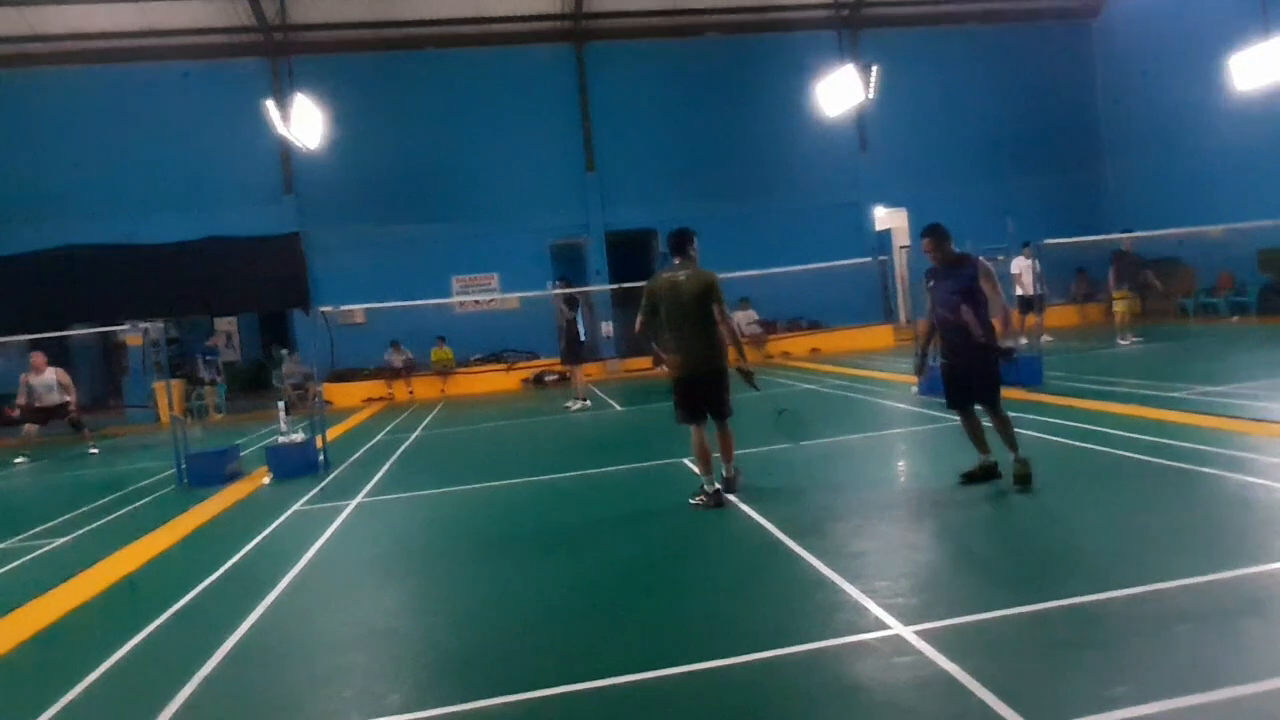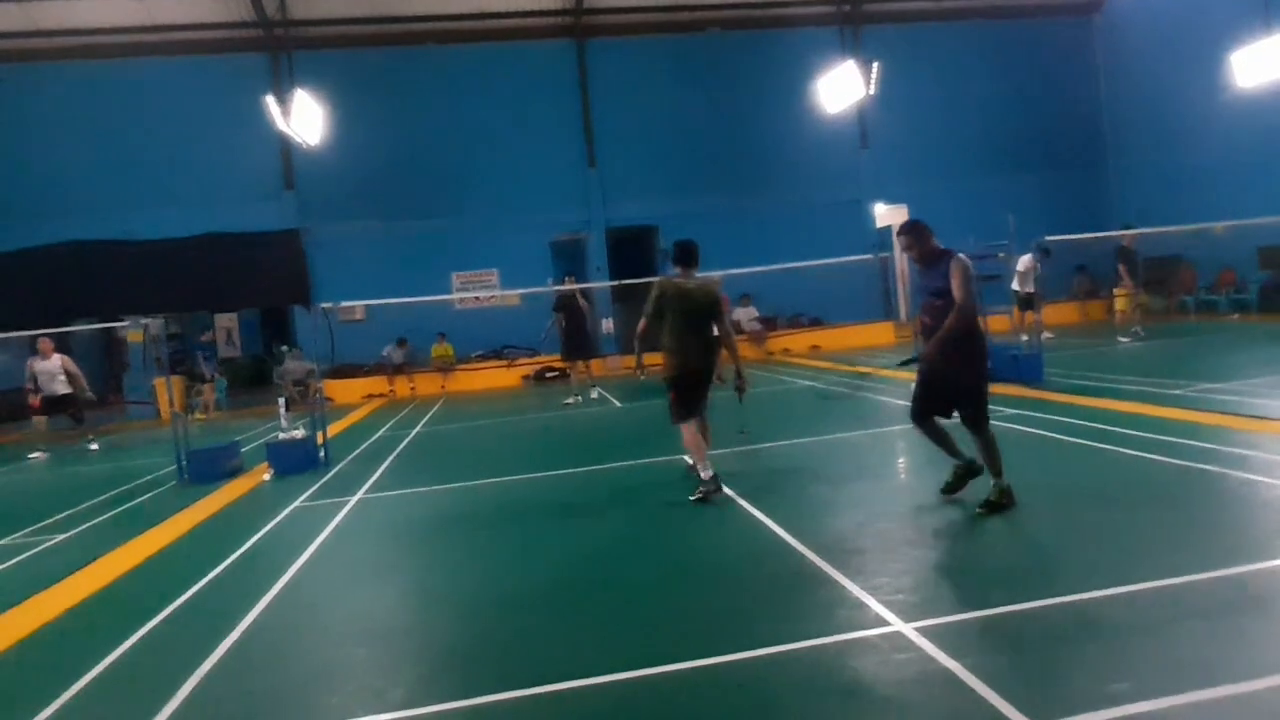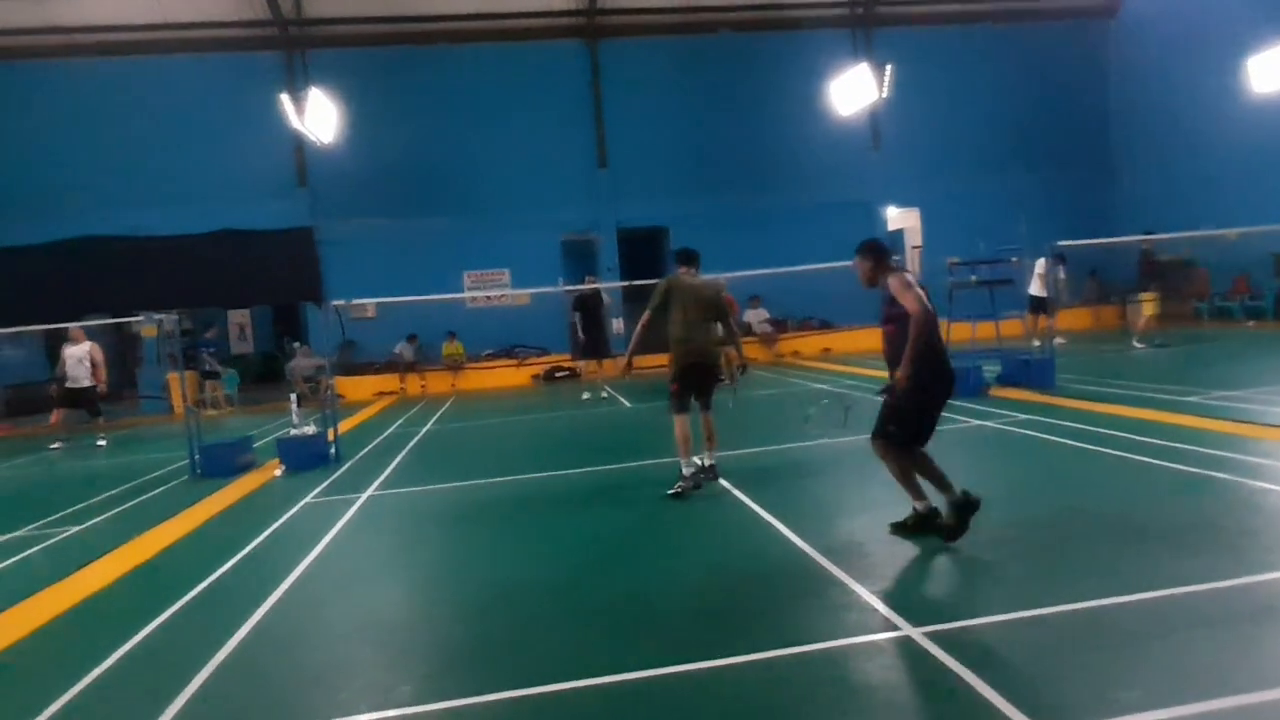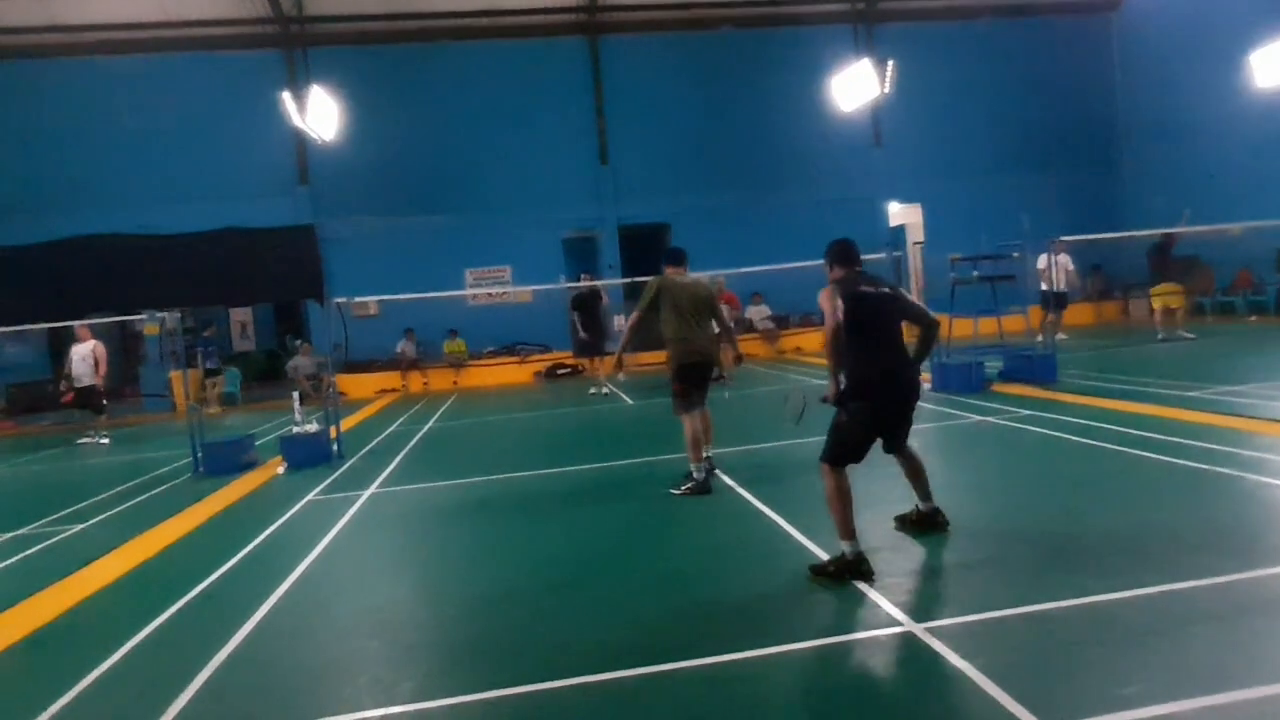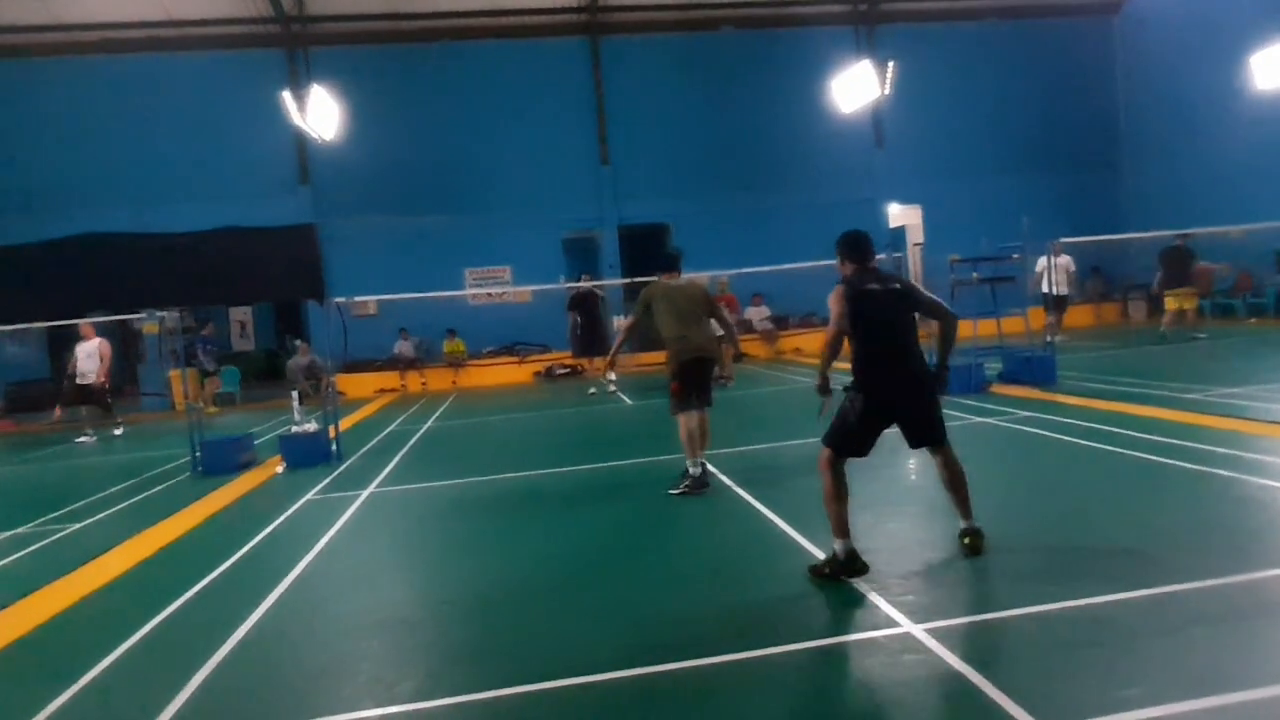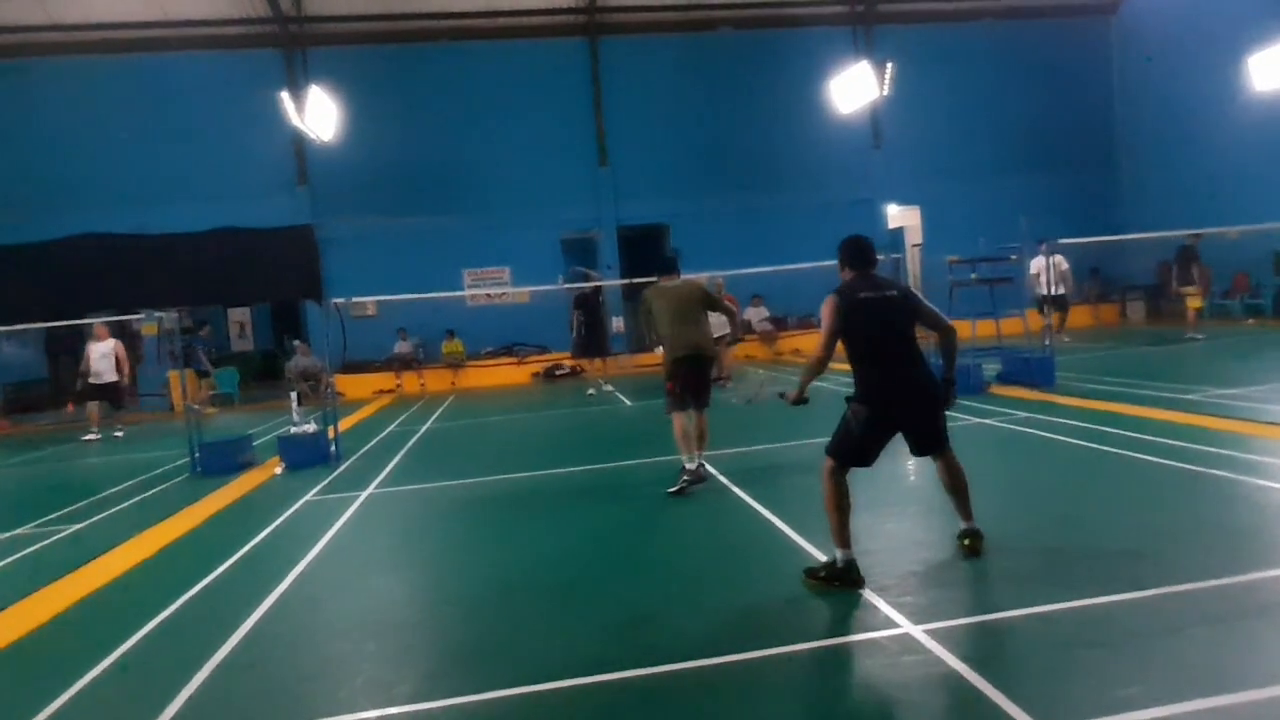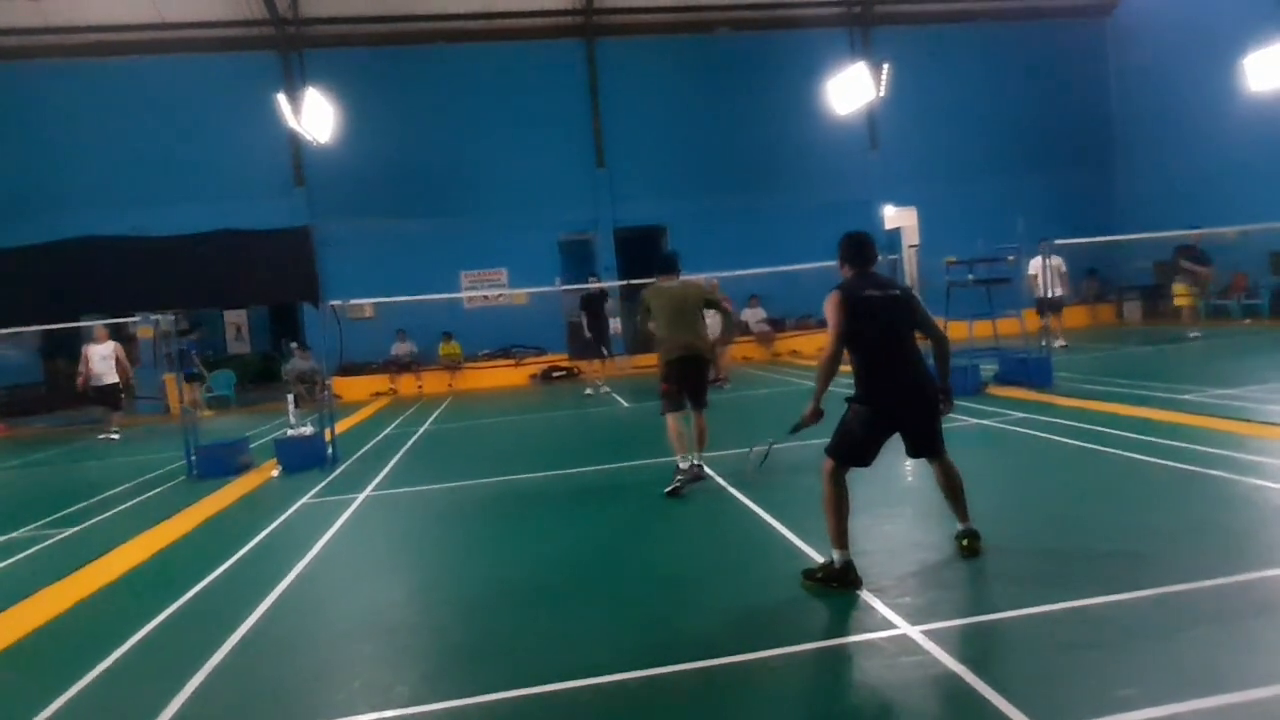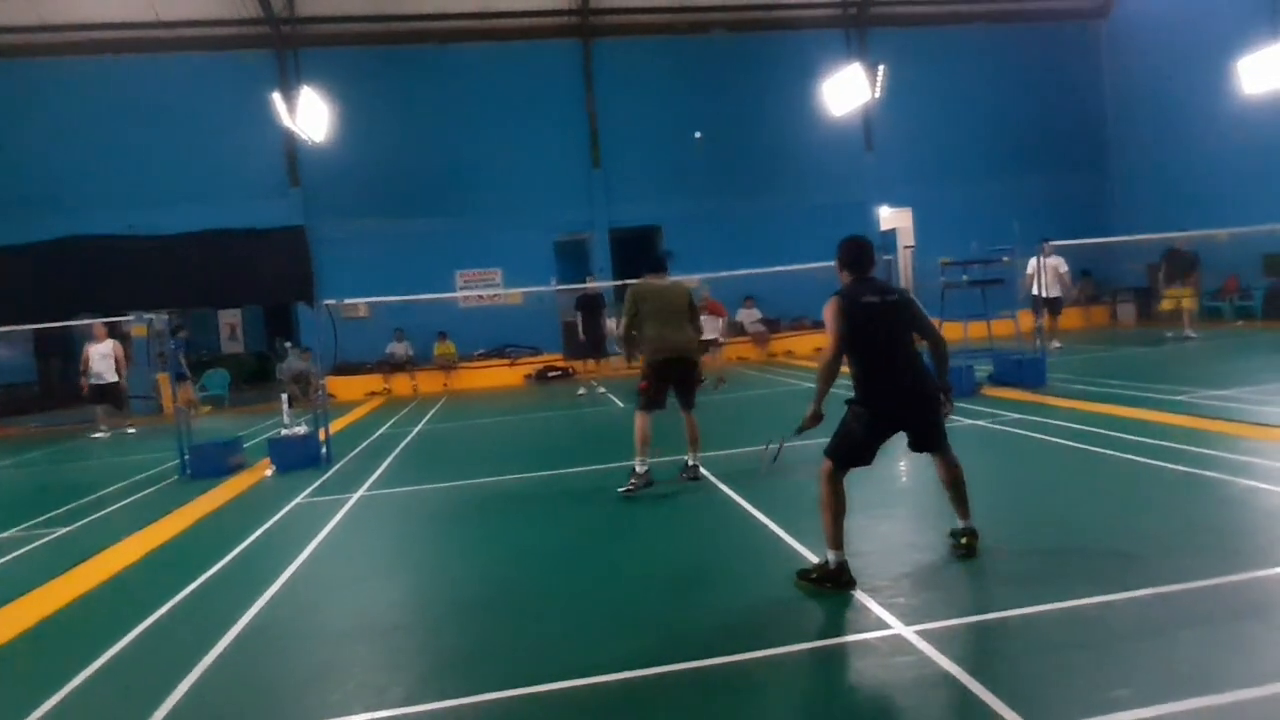
dt=0.4s
person 1, frame 1
left shoulder: (976, 266)
right shoulder: (931, 276)
left elbow: (999, 303)
right wrist: (923, 352)
left hip: (981, 349)
right hip: (952, 353)
left knee: (991, 407)
right knee: (963, 409)
left ankle: (1018, 460)
right ankle: (987, 462)
person 1, frame 2
left shoulder: (956, 263)
right shoulder: (924, 270)
left elbow: (964, 307)
left wrist: (936, 343)
right wrist: (929, 349)
left hip: (965, 355)
right hip: (936, 358)
left knee: (976, 424)
right knee: (920, 417)
left ankle: (1001, 488)
right ankle: (964, 463)
person 1, frame 3
left shoulder: (898, 280)
right shoulder: (892, 288)
left elbow: (923, 314)
left wrist: (907, 366)
right wrist: (901, 373)
left hip: (927, 379)
right hip: (911, 381)
left knee: (901, 446)
right knee: (883, 444)
left ankle: (957, 500)
right ankle: (925, 511)
person 1, frame 4
left shoulder: (831, 291)
right shoulder: (887, 290)
left elbow: (834, 329)
right elbow: (931, 324)
left wrist: (834, 382)
right wrist: (913, 365)
left hip: (865, 391)
right hip: (904, 384)
left knee: (833, 466)
right knee: (898, 447)
left ankle: (851, 557)
right ankle: (928, 512)
person 1, frame 5
left shoulder: (843, 291)
right shoulder: (902, 285)
left elbow: (836, 333)
right elbow: (948, 317)
left wrist: (822, 376)
right wrist: (941, 368)
left hip: (872, 389)
right hip: (917, 382)
left knee: (829, 460)
right knee: (942, 451)
left ankle: (843, 554)
right ankle: (970, 529)
person 1, frame 6
left shoulder: (837, 300)
right shoulder: (903, 292)
left elbow: (823, 356)
right elbow: (947, 331)
left wrist: (799, 388)
right wrist: (947, 380)
left hip: (874, 399)
right hip: (921, 391)
left knee: (833, 470)
right knee: (943, 455)
left ankle: (843, 564)
right ankle: (969, 531)
person 1, frame 7
left shoulder: (840, 297)
right shoulder: (901, 292)
left elbow: (834, 352)
right elbow: (939, 339)
left wrist: (815, 402)
right wrist: (943, 385)
left hip: (874, 398)
right hip: (919, 391)
left knee: (833, 470)
right knee: (938, 458)
left ankle: (841, 564)
right ankle: (967, 532)
person 1, frame 8
left shoulder: (838, 303)
right shoulder: (900, 295)
left elbow: (833, 357)
right elbow: (937, 341)
left wrist: (816, 406)
right wrist: (942, 385)
left hip: (875, 400)
right hip: (920, 392)
left knee: (830, 472)
right knee: (942, 453)
left ankle: (835, 565)
right ankle: (965, 531)
person 2, frame 1
left shoulder: (656, 284)
right shoulder: (707, 279)
left elbow: (640, 328)
right elbow: (724, 322)
left wrist: (657, 350)
right wrist: (743, 360)
left hip: (682, 365)
right hip: (714, 362)
left knee: (697, 427)
right knee: (721, 421)
left ankle: (710, 490)
right ankle: (729, 476)
person 2, frame 2
left shoulder: (663, 287)
right shoulder: (710, 289)
left elbow: (642, 329)
right elbow: (726, 333)
right wrist: (738, 371)
left hip: (677, 364)
right hip: (706, 361)
left knee: (687, 423)
right knee: (699, 414)
left ankle: (708, 477)
right ankle: (701, 464)
person 2, frame 3
left shoulder: (669, 284)
right shoulder: (713, 288)
left elbow: (644, 322)
right elbow: (730, 327)
left wrist: (629, 355)
right wrist: (741, 357)
left hip: (683, 356)
right hip: (710, 355)
left knee: (680, 414)
right knee: (705, 409)
left ankle: (688, 473)
right ankle: (709, 464)
person 2, frame 4
left shoulder: (658, 284)
right shoulder: (702, 286)
left elbow: (633, 321)
right elbow: (724, 324)
left wrist: (619, 353)
right wrist: (735, 351)
left hip: (682, 355)
right hip: (708, 353)
left knee: (687, 413)
right knee: (700, 405)
left ankle: (699, 477)
right ankle: (706, 457)
person 2, frame 5
left shoulder: (652, 291)
right shoulder: (698, 288)
left elbow: (628, 325)
right elbow: (725, 321)
left wrist: (613, 354)
right wrist: (736, 348)
left hip: (682, 354)
right hip: (708, 351)
left knee: (683, 412)
right knee: (701, 409)
left ankle: (695, 473)
right ankle: (699, 464)
person 2, frame 6
left shoulder: (650, 294)
right shoulder: (696, 287)
left elbow: (651, 330)
right elbow: (730, 310)
left wrist: (660, 342)
right wrist: (735, 334)
left hip: (677, 353)
right hip: (704, 350)
left knee: (679, 411)
right knee: (699, 409)
left ankle: (691, 467)
right ankle: (697, 462)
person 2, frame 7
left shoulder: (648, 294)
right shoulder: (696, 288)
left elbow: (644, 325)
right elbow: (726, 310)
right wrist: (725, 334)
left hip: (672, 354)
right hip: (700, 352)
left knee: (672, 412)
right knee: (698, 410)
left ankle: (684, 467)
right ankle: (696, 463)
person 2, frame 8
left shoulder: (637, 290)
right shoulder: (683, 289)
left elbow: (625, 330)
right elbow: (697, 329)
left hip: (657, 355)
right hip: (687, 354)
left knee: (643, 412)
right knee: (688, 411)
left ankle: (641, 470)
right ankle: (693, 464)
